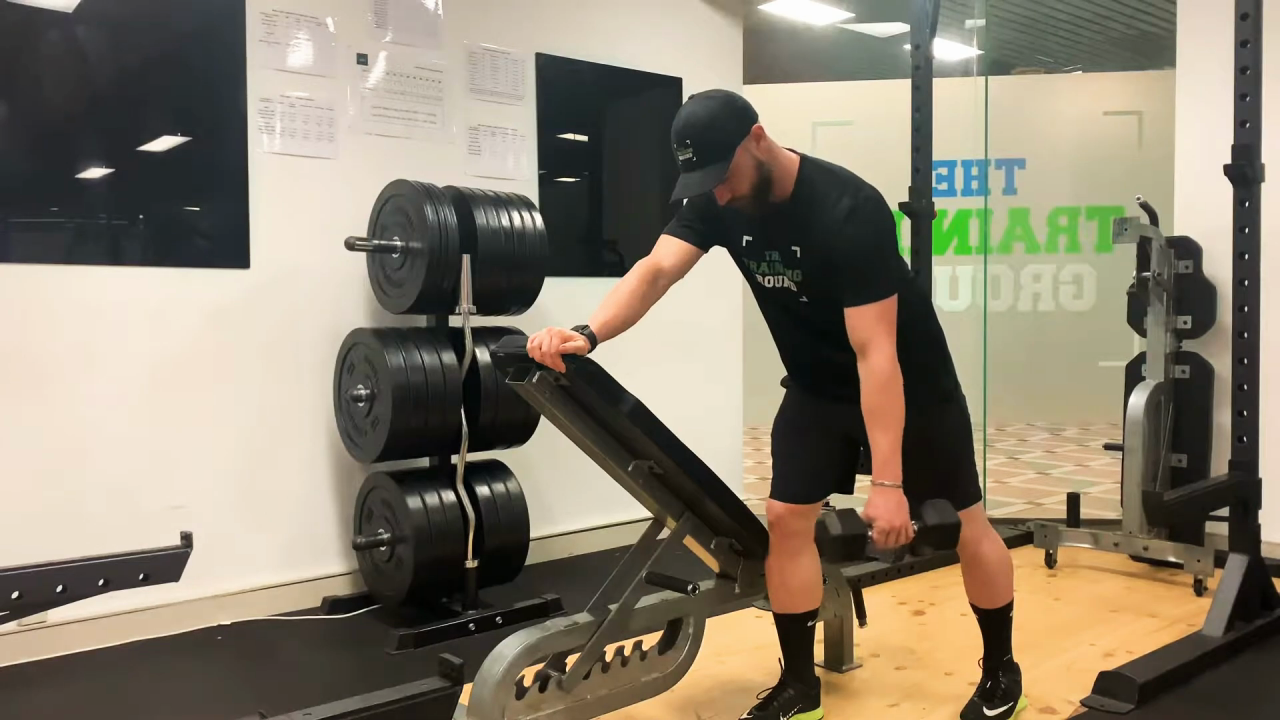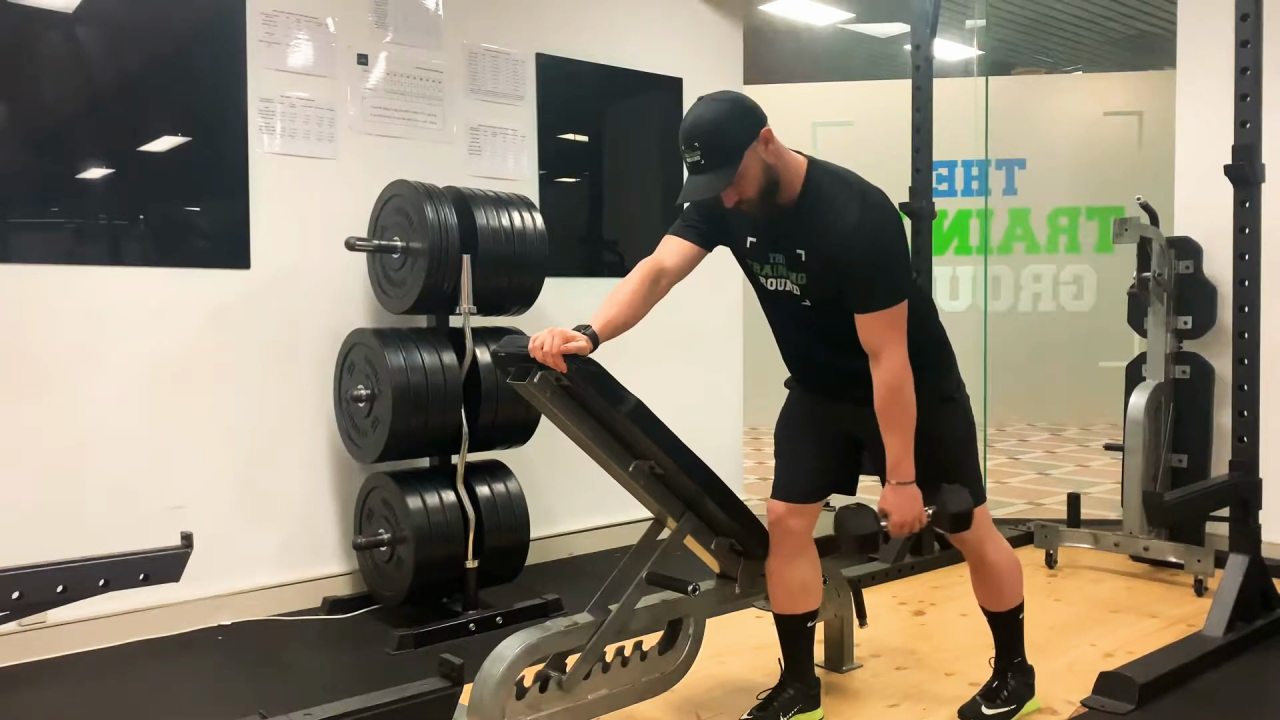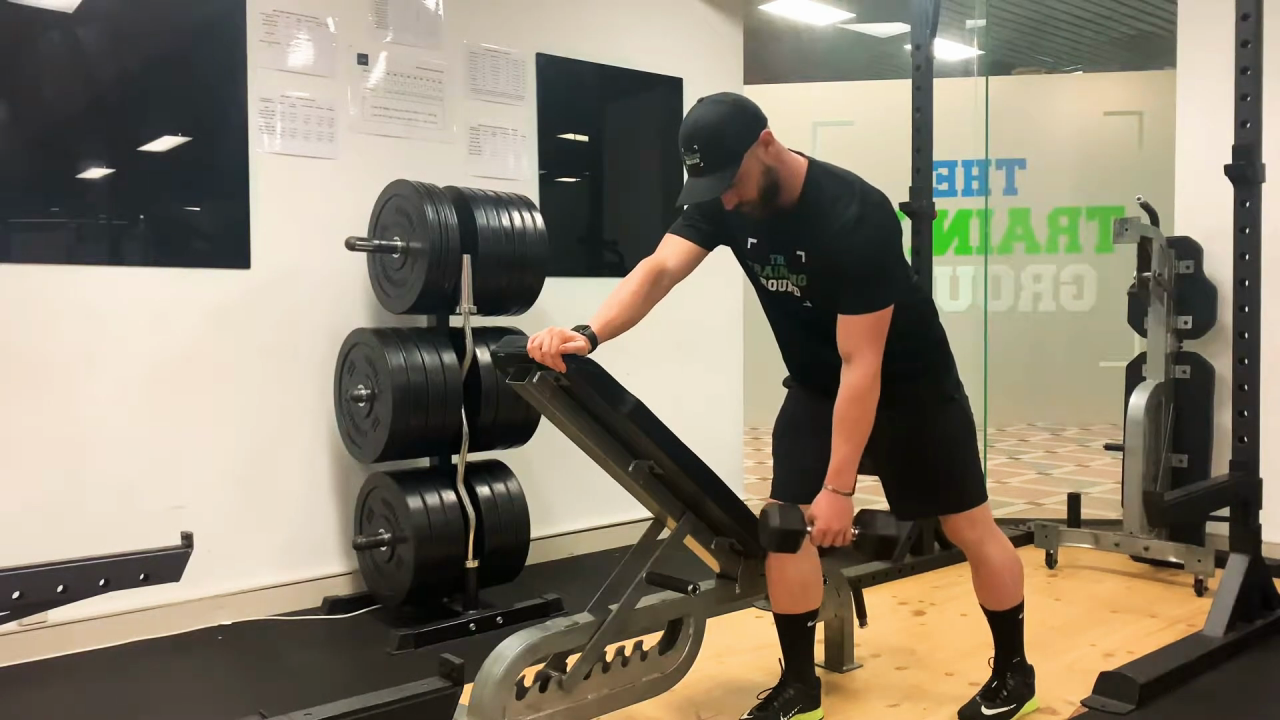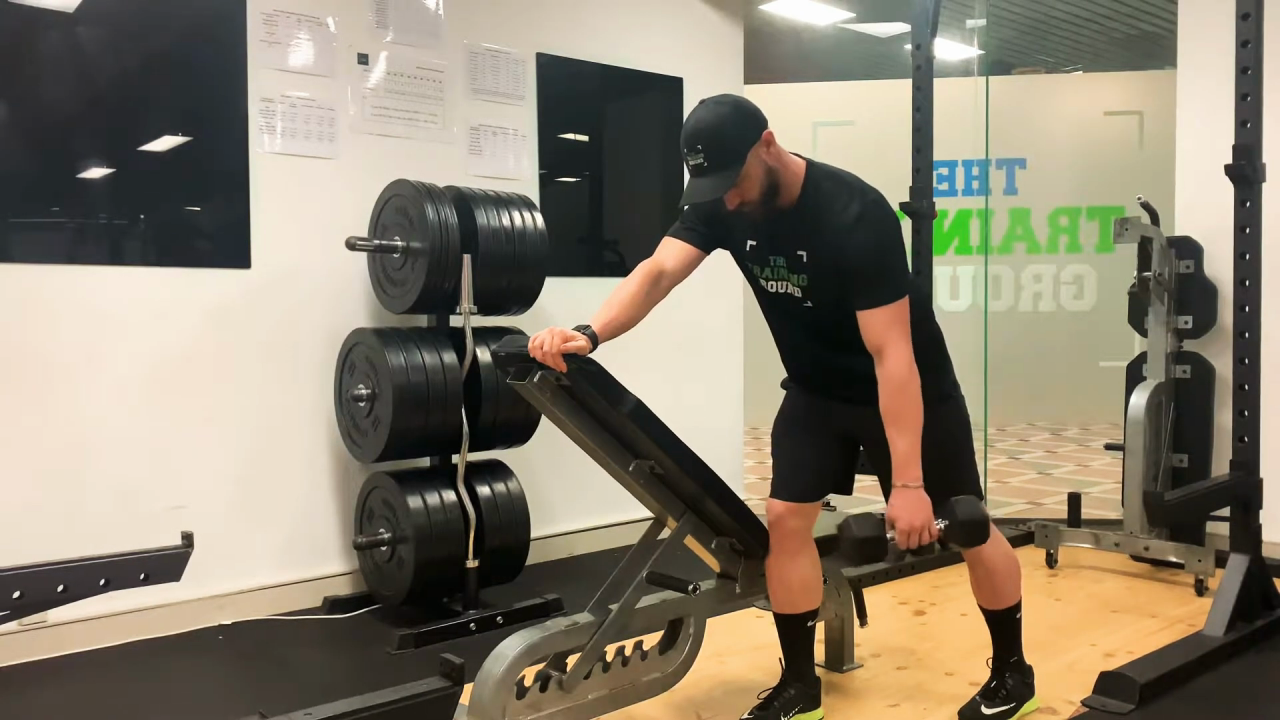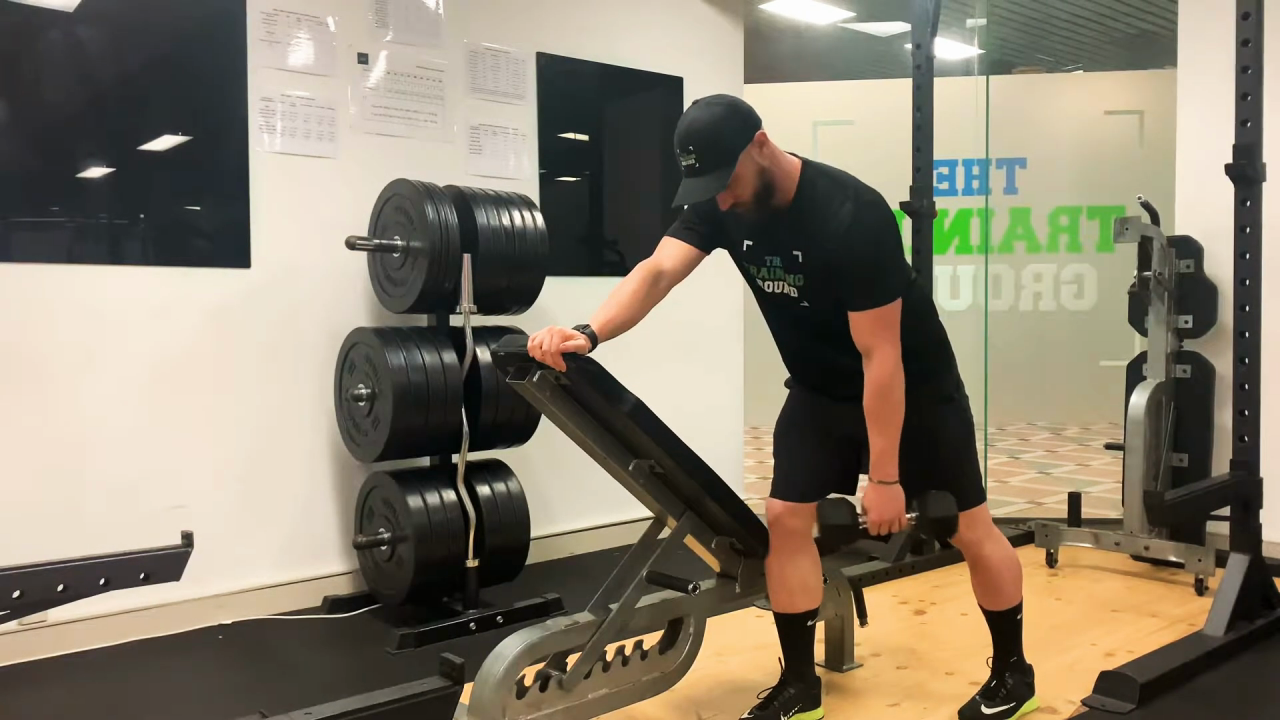
dt=1s
person 1, frame 1
left shoulder: (848, 211)
right shoulder: (715, 202)
left elbow: (876, 353)
right elbow: (656, 269)
left wrist: (887, 483)
right wrist: (587, 332)
left hip: (906, 381)
right hip: (816, 384)
left knee: (960, 524)
right knee: (785, 517)
left ankle: (1000, 669)
person 1, frame 2
left shoulder: (857, 216)
right shoulder: (720, 202)
left elbow: (887, 360)
right elbow: (658, 269)
left wrist: (900, 479)
right wrist: (589, 333)
left hip: (913, 385)
right hip: (819, 387)
left knee: (967, 527)
right knee: (786, 519)
person 1, frame 3
left shoulder: (855, 216)
right shoulder: (722, 202)
left elbow: (863, 366)
right elbow: (660, 269)
left wrist: (838, 489)
right wrist: (588, 333)
left hip: (908, 384)
right hip: (815, 385)
left knee: (969, 526)
person 1, frame 4
left shoulder: (855, 216)
right shoulder: (720, 205)
left elbow: (891, 354)
right elbow: (658, 271)
left wrist: (908, 482)
right wrist: (589, 333)
left hip: (903, 385)
right hip: (815, 386)
right knee: (785, 518)
person 1, frame 5
left shoulder: (852, 216)
right shoulder: (717, 205)
left elbow: (881, 358)
right elbow: (657, 270)
left wrist: (885, 478)
right wrist: (588, 332)
left hip: (912, 383)
right hip: (818, 386)
left knee: (967, 527)
right knee: (786, 517)
